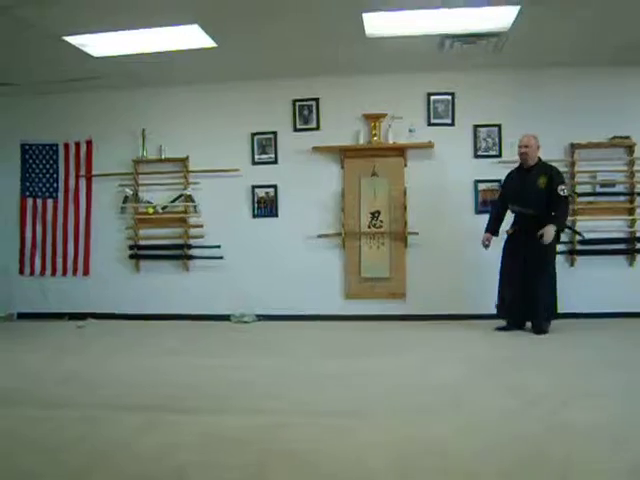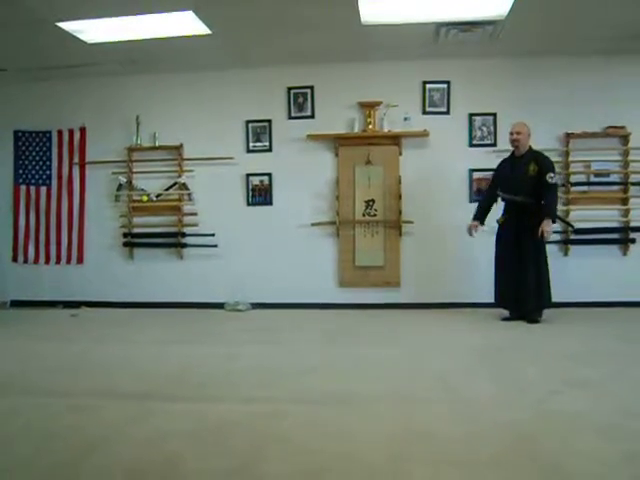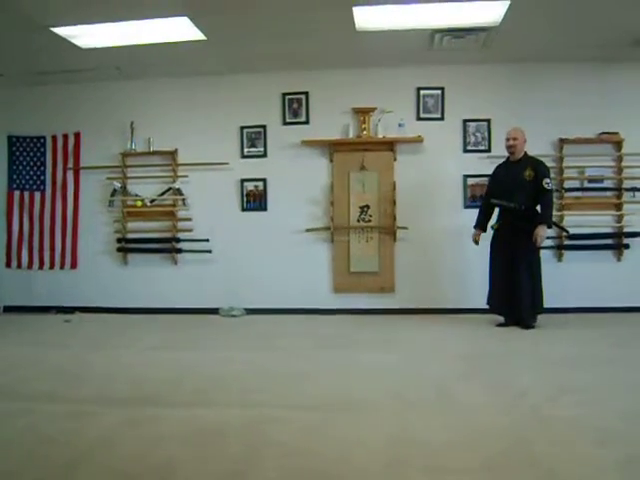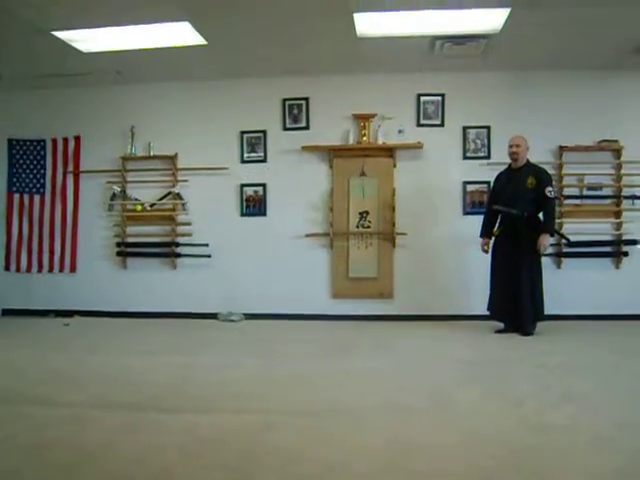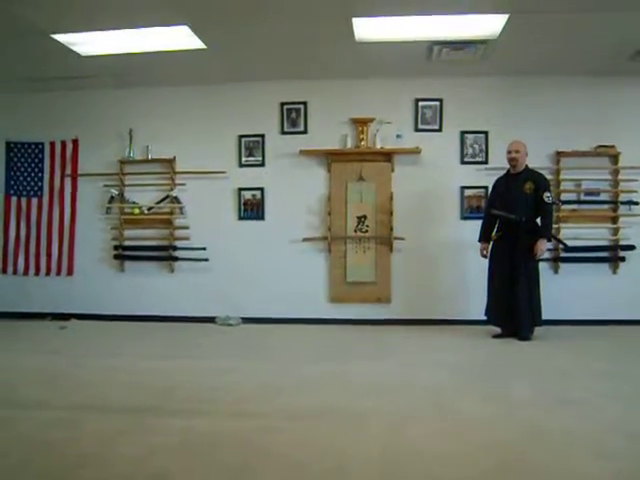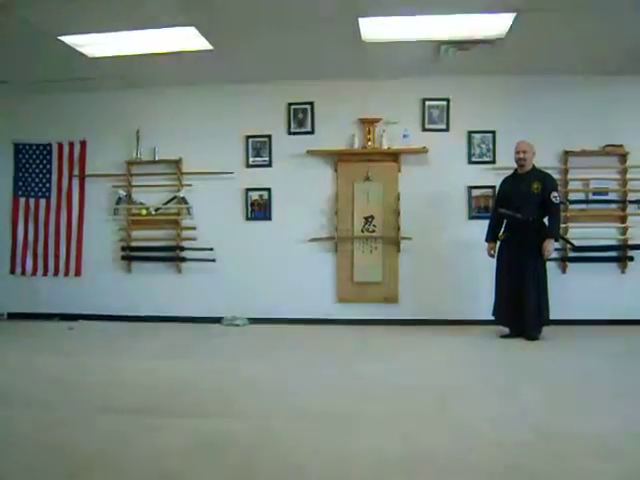
dt=0.7s
person 1, frame 1
left shoulder: (550, 173)
right shoulder: (512, 176)
left elbow: (562, 203)
right elbow: (500, 205)
left wrist: (553, 226)
right wrist: (490, 230)
left hip: (542, 232)
right hip: (518, 231)
left knee: (542, 276)
right knee: (512, 275)
left ankle: (541, 321)
right ankle: (515, 320)
person 1, frame 2
left shoulder: (541, 161)
right shoulder: (505, 164)
left elbow: (551, 191)
right elbow: (491, 193)
left wrist: (548, 219)
right wrist: (478, 218)
left hip: (532, 220)
right hip: (509, 220)
left knee: (533, 264)
right knee: (508, 264)
left ankle: (534, 310)
right ankle: (515, 309)
person 1, frame 3
left shoulder: (537, 167)
right shoulder: (500, 170)
left elbow: (546, 197)
right elbow: (488, 200)
left wrist: (543, 224)
right wrist: (480, 226)
left hip: (527, 226)
right hip: (504, 226)
left knee: (527, 270)
right knee: (502, 271)
left ankle: (528, 316)
right ankle: (509, 315)
person 1, frame 4
left shoulder: (539, 175)
right shoulder: (501, 177)
left elbow: (549, 206)
right elbow: (492, 208)
left wrist: (546, 233)
right wrist: (486, 235)
left hip: (529, 234)
right hip: (505, 233)
left knee: (528, 278)
right knee: (504, 278)
left ankle: (528, 323)
right ankle: (510, 321)
person 1, frame 5
left shoulder: (537, 180)
right shoulder: (500, 182)
left elbow: (546, 211)
right elbow: (490, 213)
left wrist: (543, 238)
right wrist: (484, 239)
left hip: (526, 238)
right hip: (503, 238)
left knee: (525, 283)
right knee: (501, 283)
left ankle: (525, 328)
right ankle: (507, 327)
person 1, frame 6
left shoulder: (545, 180)
right shoulder: (507, 182)
left elbow: (554, 211)
right elbow: (497, 212)
left wrist: (550, 238)
right wrist: (492, 239)
left hip: (533, 237)
right hip: (510, 237)
left knee: (533, 283)
right knee: (508, 283)
left ankle: (532, 328)
right ankle: (515, 326)
